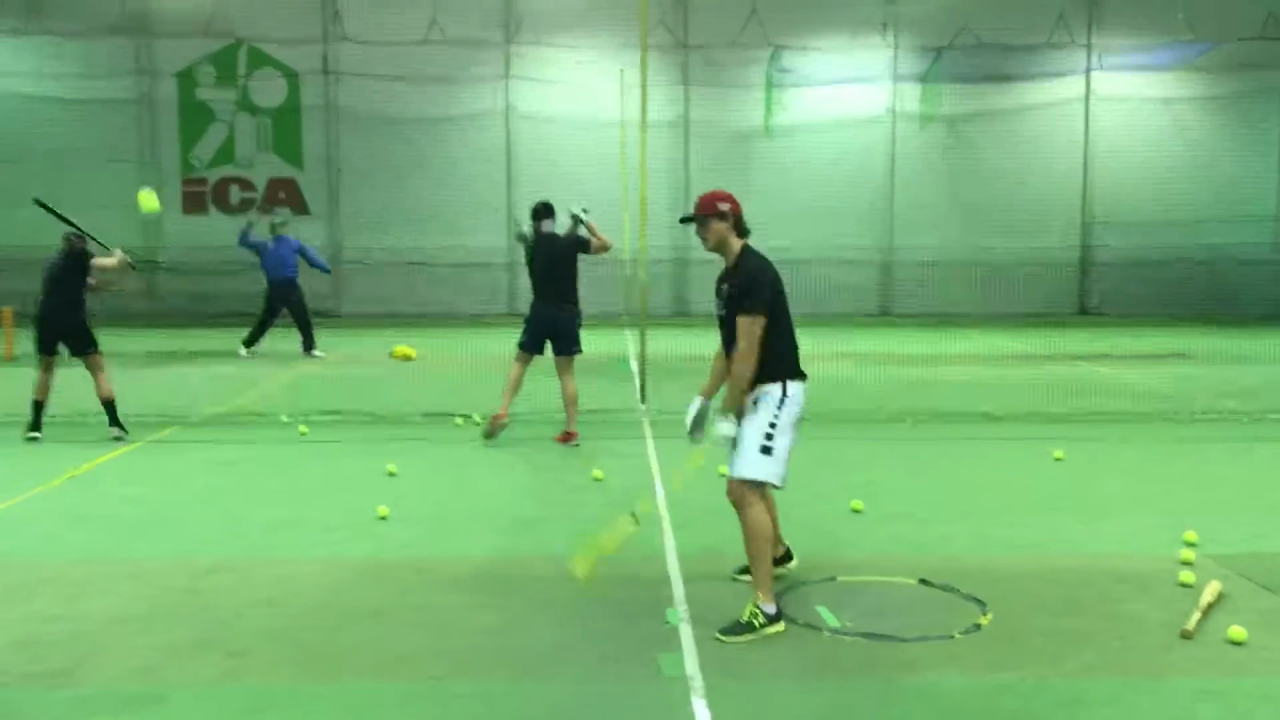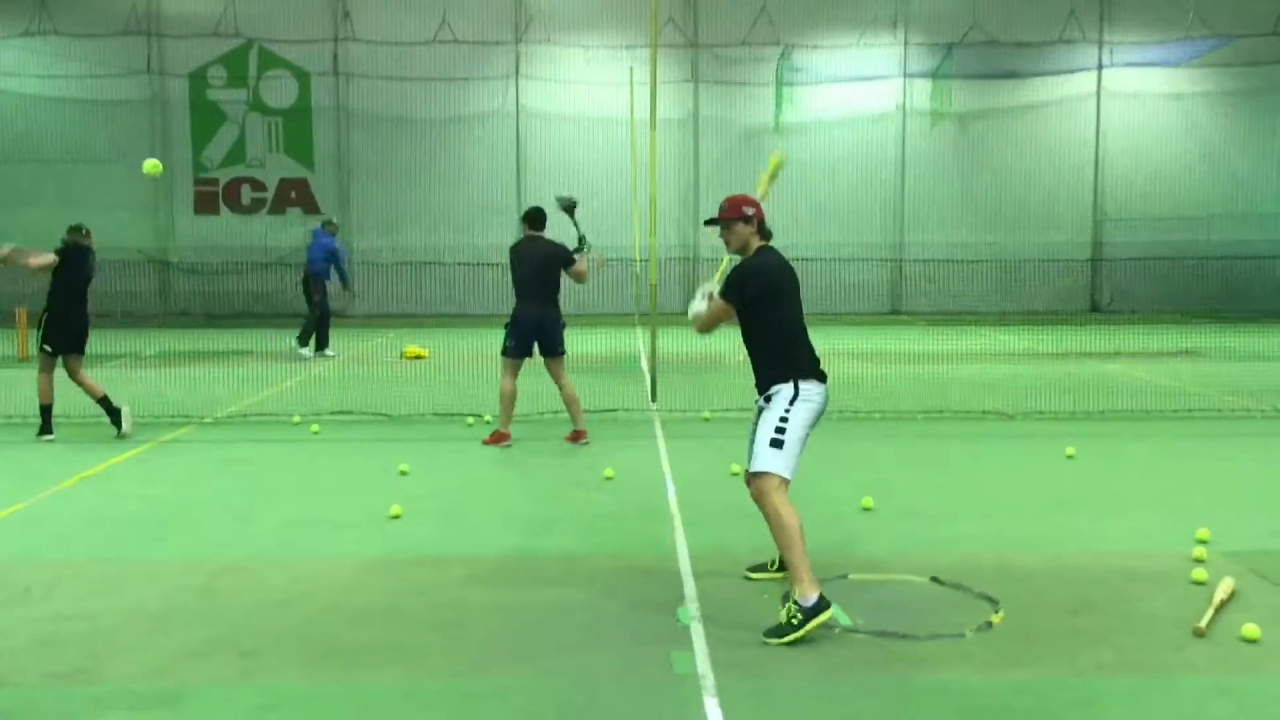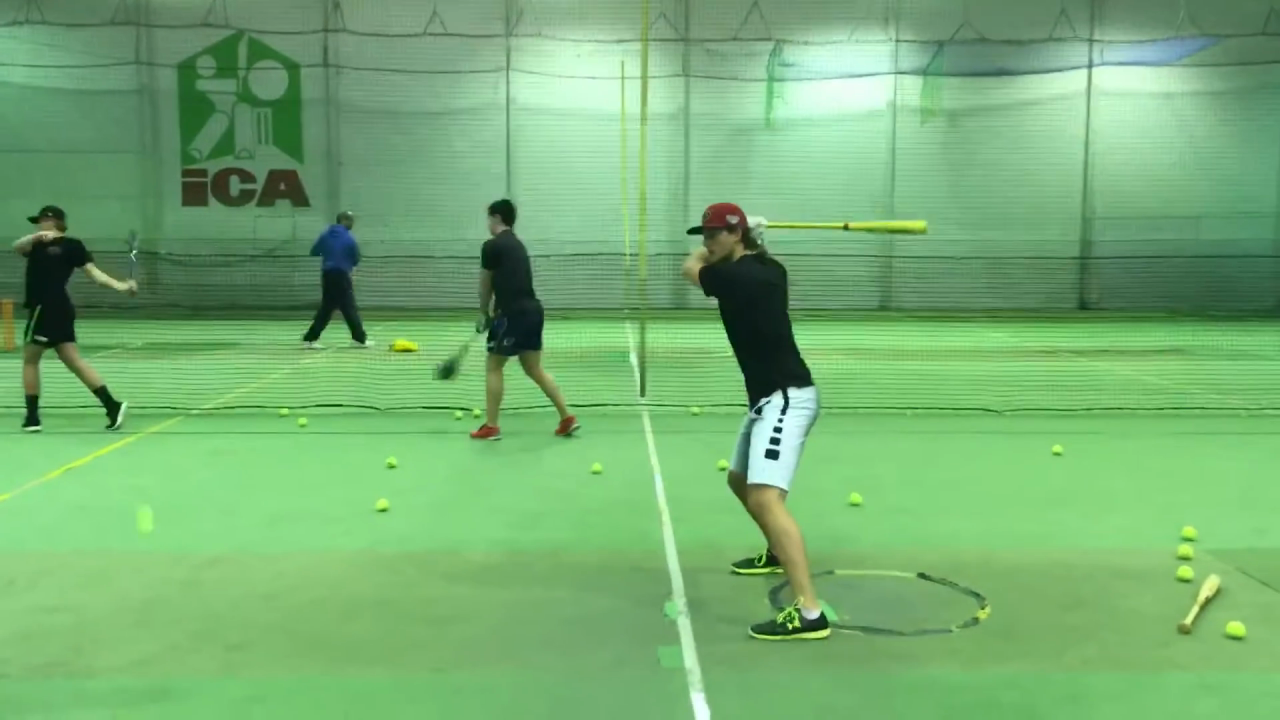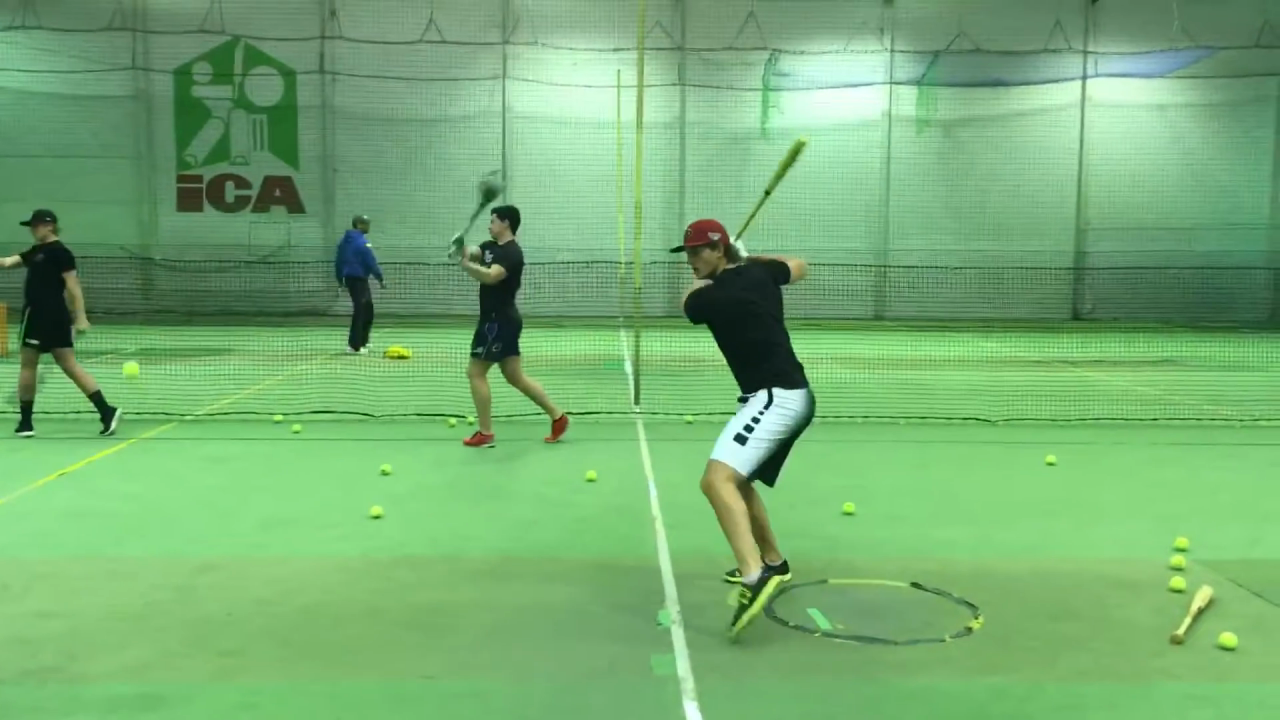
dt=0.4s
person 1, frame 1
left shoulder: (753, 272)
right shoulder: (730, 275)
left elbow: (747, 352)
left wrist: (728, 414)
right wrist: (706, 402)
left hip: (776, 391)
right hip: (755, 394)
left knee: (743, 490)
right knee: (750, 484)
left ankle: (765, 607)
right ankle: (777, 551)
person 1, frame 2
left shoulder: (752, 270)
right shoulder: (774, 265)
left elbow: (706, 322)
left wrist: (702, 306)
right wrist: (723, 300)
left hip: (794, 390)
right hip: (785, 388)
left knee: (769, 486)
right knee: (759, 477)
left ankle: (809, 599)
right ankle: (791, 558)
person 1, frame 3
left shoulder: (730, 276)
right shoulder: (769, 270)
left elbow: (689, 266)
right wrist: (757, 241)
left hip: (785, 400)
right hip: (773, 397)
left knee: (766, 499)
right knee: (740, 479)
left ankle: (809, 612)
right ankle: (778, 553)
person 1, frame 4
left shoulder: (706, 299)
right shoulder: (762, 273)
right elbow: (800, 267)
left wrist: (721, 269)
right wrist: (747, 259)
left hip: (774, 398)
right hip: (796, 397)
left knee: (716, 478)
right knee: (735, 477)
left ankle: (753, 574)
right ankle: (772, 560)
person 2, frame 1
left shoulder: (531, 245)
right shoulder: (570, 242)
right elbow: (605, 244)
left wrist: (575, 225)
right wrist: (585, 222)
left hip: (540, 314)
right hip: (566, 316)
left knee: (520, 363)
right knee: (566, 373)
left ankle: (502, 413)
right ankle: (571, 430)
person 2, frame 2
left shoulder: (517, 248)
right shoulder: (558, 250)
right elbow: (582, 277)
left wrist: (571, 254)
right wrist: (581, 254)
left hip: (523, 316)
right hip: (550, 317)
left knee: (509, 373)
right knee: (560, 375)
left ankle: (503, 432)
right ankle: (579, 429)
person 2, frame 3
left shoulder: (493, 245)
right shoulder: (515, 245)
left elbow: (486, 284)
left wrist: (484, 312)
right wrist: (491, 310)
left hip: (513, 314)
right hip: (532, 311)
left knee: (493, 367)
right knee: (535, 370)
left ankle: (492, 426)
right ankle: (567, 418)
person 2, frame 4
left shoulder: (513, 253)
right shoulder: (490, 246)
left elbow: (491, 277)
right elbow: (471, 254)
left wrist: (464, 263)
right wrist: (462, 251)
left hip: (499, 321)
right hip: (497, 321)
left knee: (475, 372)
right knee: (515, 376)
left ankle: (486, 433)
right ankle: (557, 416)
person 3, frame 1
left shoulder: (58, 260)
right shoulder: (79, 257)
left elbow: (88, 283)
right elbow: (102, 265)
left wrist: (116, 265)
right wrist: (117, 258)
left hip: (46, 318)
right hip: (73, 321)
left knee: (45, 369)
right knee: (98, 370)
left ankle: (35, 424)
right ankle: (115, 423)
person 3, frame 2
left shoulder: (78, 251)
right shoulder: (86, 255)
left elbow: (39, 263)
right elbow: (35, 258)
left hip: (58, 317)
right hip: (78, 319)
left knee: (45, 370)
right knee: (76, 372)
left ankle: (46, 426)
right ankle: (115, 413)
person 3, frame 3
left shoulder: (72, 246)
right shoulder: (38, 243)
left elbow: (95, 272)
right elbow: (18, 247)
left wrist: (120, 286)
right wrist: (37, 236)
left hip: (49, 308)
right hip: (43, 309)
left knee: (30, 360)
right knee: (74, 361)
left ankle: (32, 417)
right ankle: (113, 406)
person 3, frame 4
left shoulder: (59, 251)
right shoulder: (37, 251)
left elbow: (73, 285)
left wrist: (82, 317)
left hip: (41, 314)
right hip: (54, 316)
left knee: (28, 365)
right knee: (71, 365)
left ankle: (26, 422)
right ankle: (107, 411)
